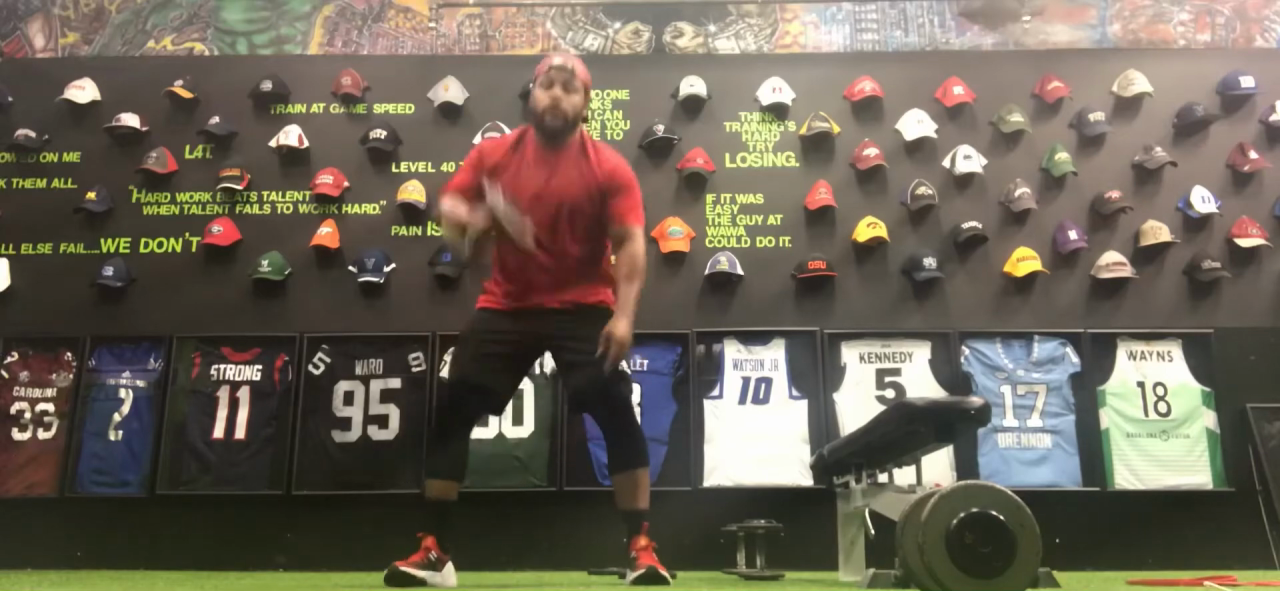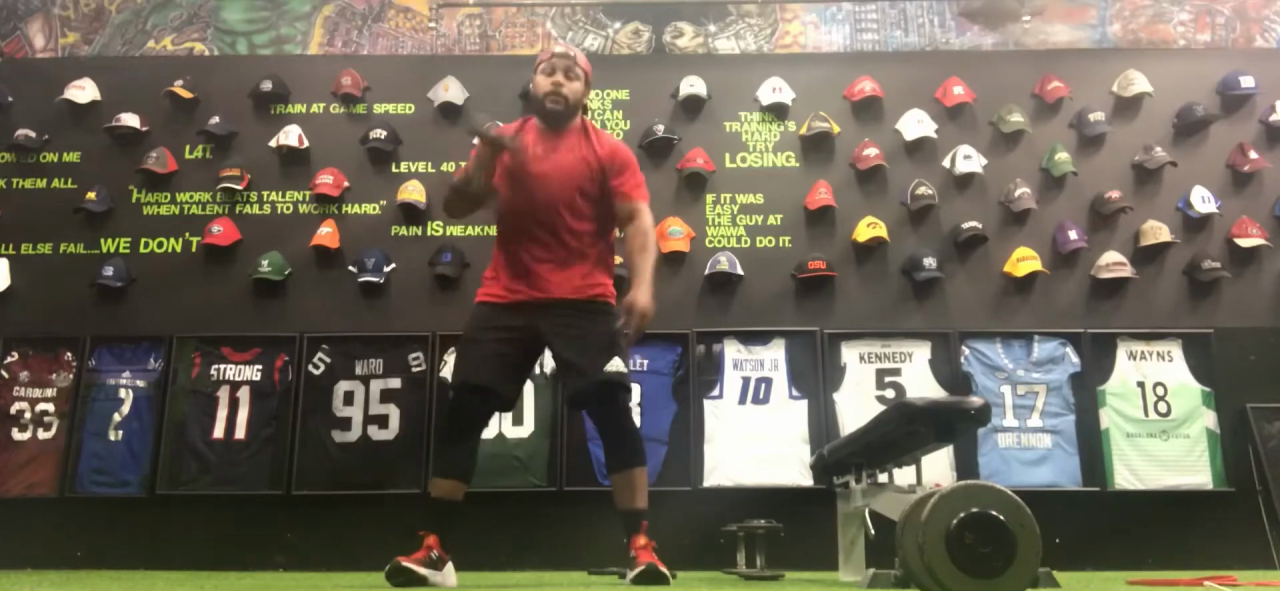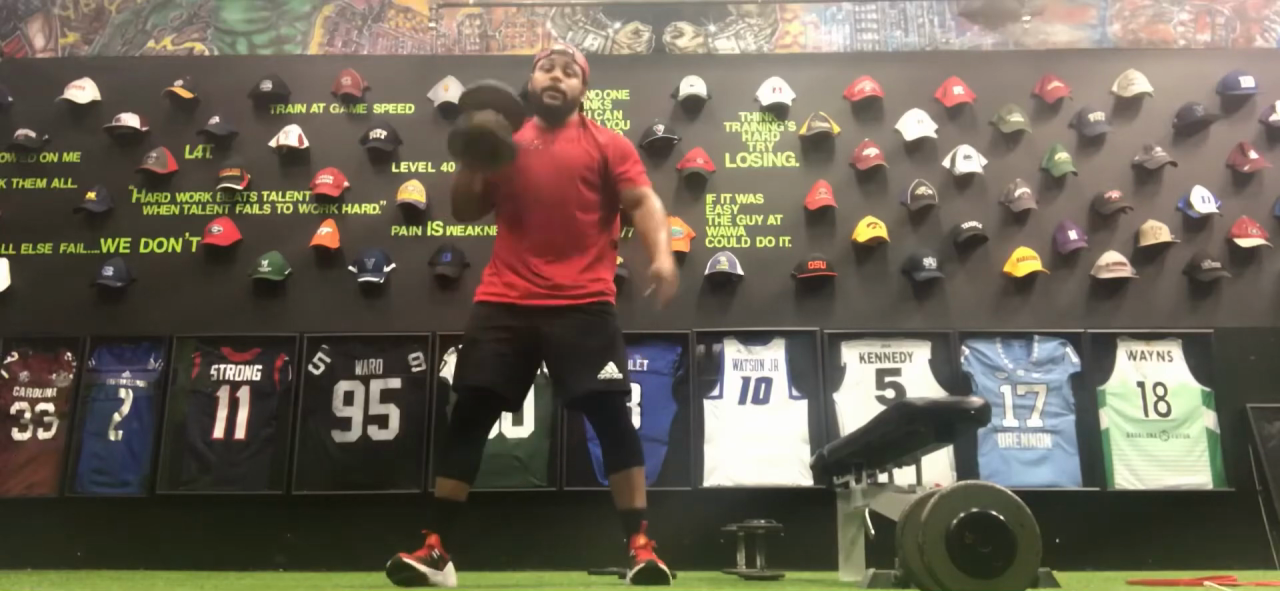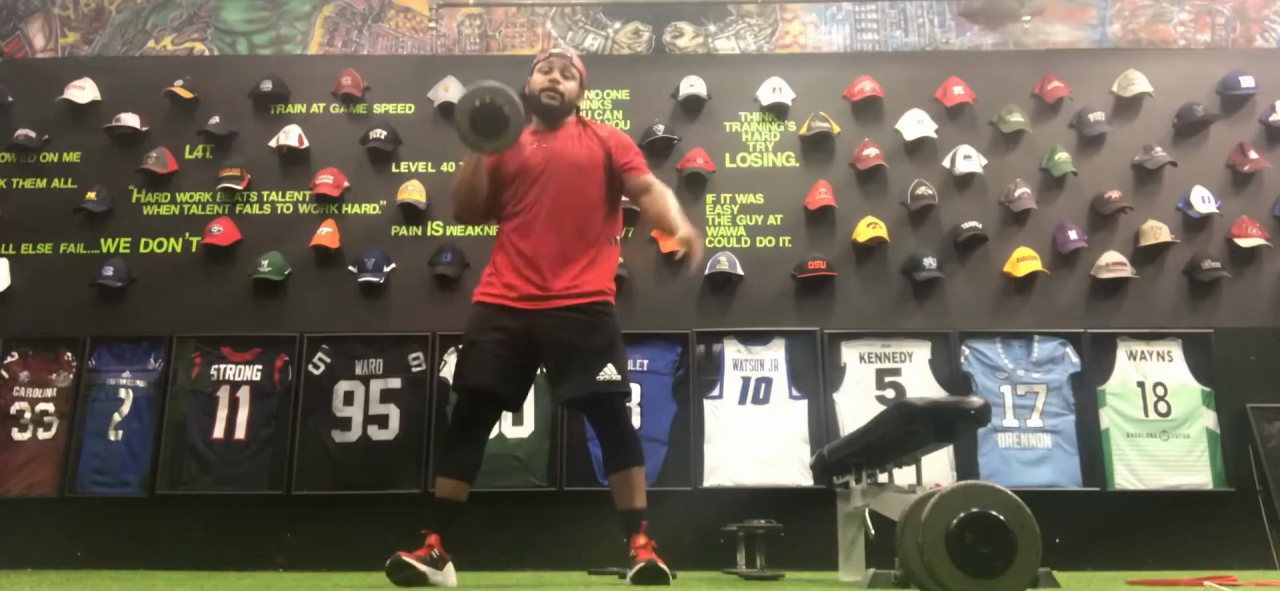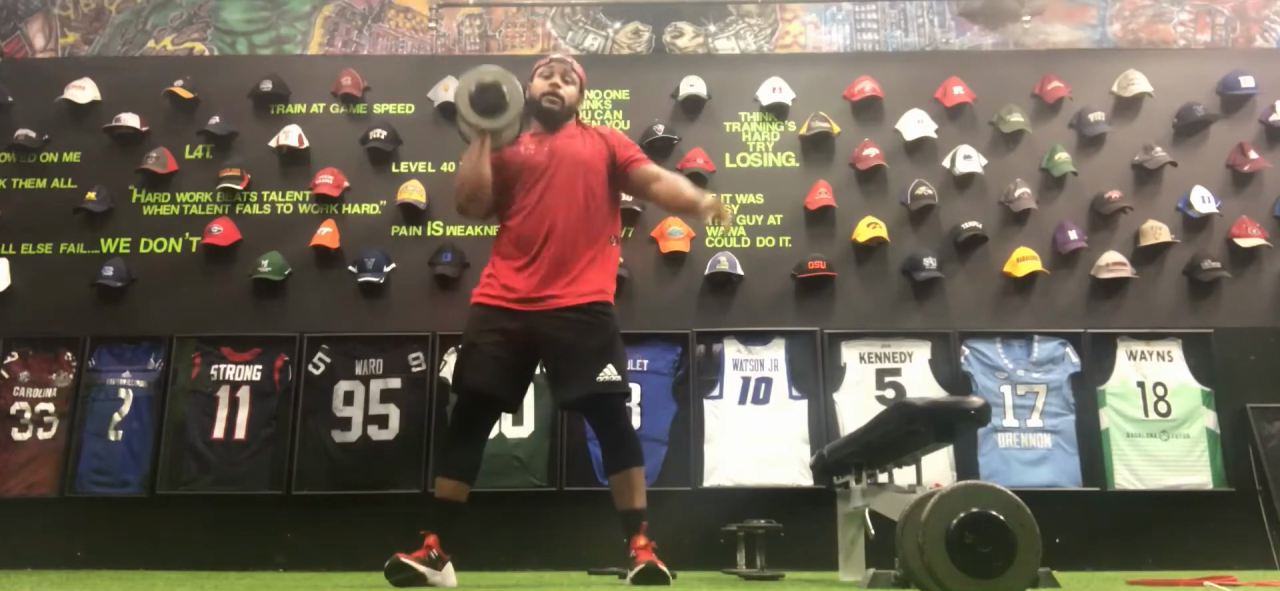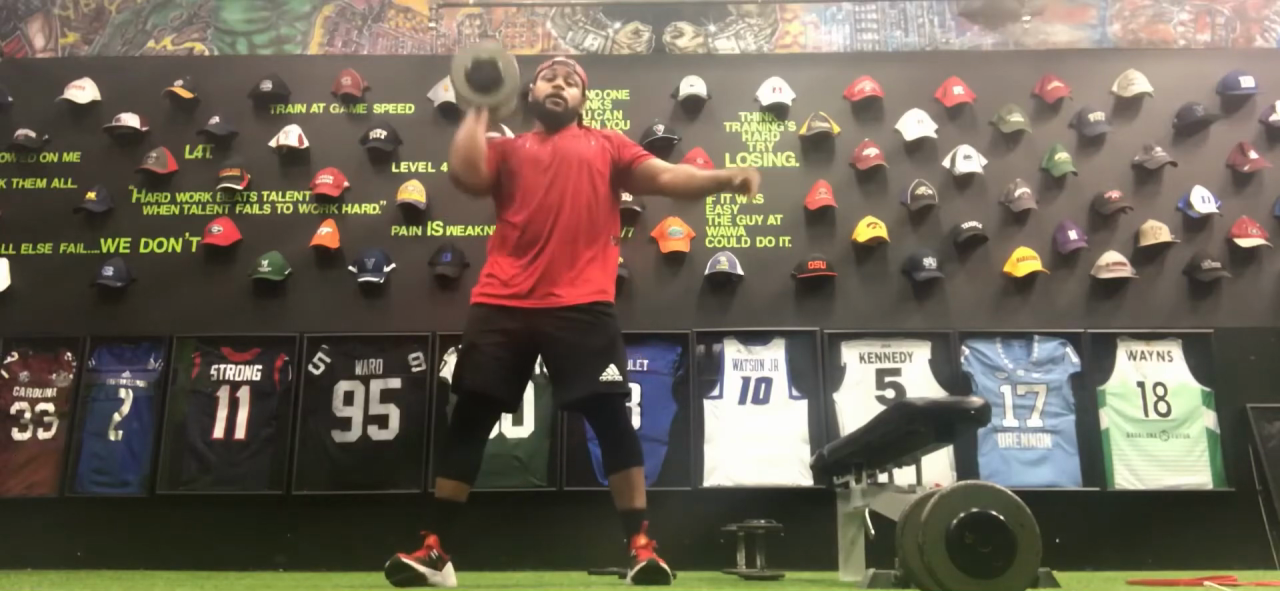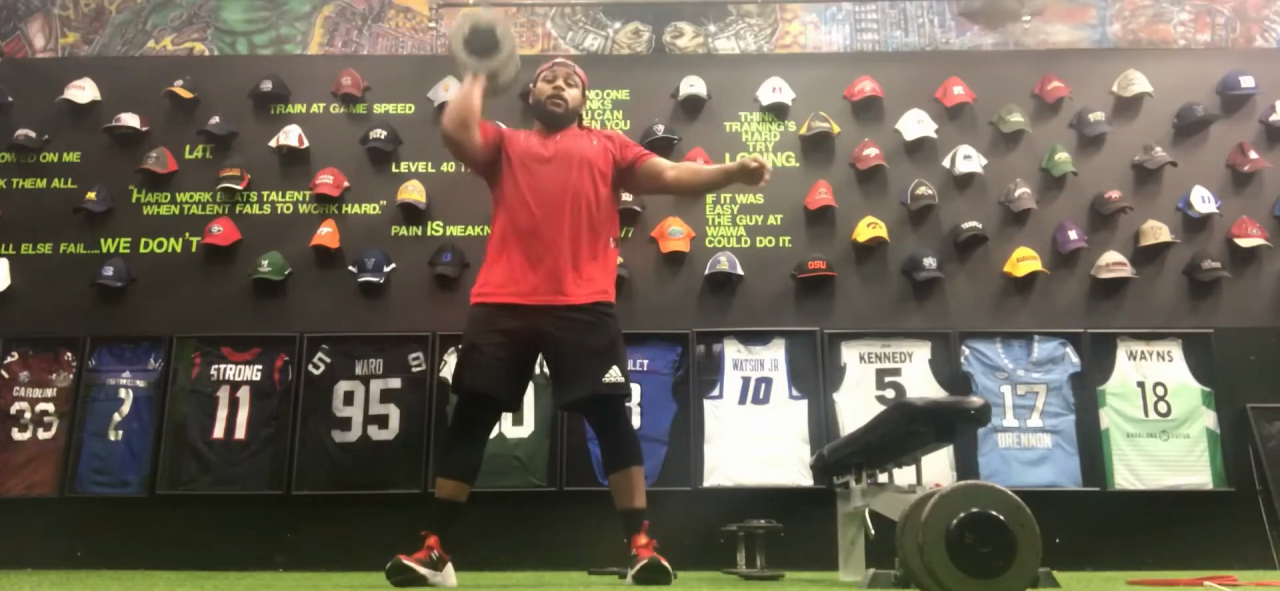
dt=0.1s
person 1, frame 1
left shoulder: (607, 168)
right shoulder: (496, 152)
left elbow: (630, 245)
right elbow: (449, 203)
left wrist: (624, 315)
right wrist: (470, 219)
left hip: (583, 307)
right hip: (505, 307)
left knee: (616, 409)
right knee: (454, 412)
person 1, frame 2
left shoulder: (609, 151)
right shoulder: (499, 142)
left elbow: (638, 220)
right elbow: (459, 199)
left wrist: (643, 286)
right wrist: (476, 167)
left hip: (584, 303)
right hip: (504, 301)
left knee: (613, 409)
right knee: (462, 414)
left ankle: (641, 547)
person 1, frame 3
left shoulder: (607, 144)
right shoulder: (504, 142)
left elbow: (643, 203)
right elbow: (464, 210)
left wrist: (661, 253)
left hip: (583, 305)
right hip: (503, 303)
left knee: (612, 413)
right knee: (470, 416)
left ankle: (641, 547)
person 1, frame 4
left shoulder: (607, 142)
right shoulder: (506, 146)
left elbow: (650, 191)
right elbow: (467, 212)
left wrist: (681, 227)
right wrist: (479, 149)
left hip: (583, 305)
right hip: (503, 303)
left knee: (611, 415)
right knee: (470, 417)
left ankle: (641, 547)
person 1, frame 5
left shoulder: (604, 143)
right shoulder: (504, 149)
left elbow: (655, 182)
right elbow: (470, 203)
left wrist: (699, 199)
right wrist: (482, 138)
left hip: (580, 306)
right hip: (501, 305)
left knee: (611, 415)
right knee: (469, 417)
left ankle: (641, 546)
person 1, frame 6
left shoulder: (607, 145)
right shoulder: (506, 147)
left elbow: (662, 176)
right elbow: (464, 176)
left wrist: (724, 177)
right wrist: (479, 111)
left hip: (582, 305)
right hip: (502, 303)
left knee: (611, 417)
right knee: (469, 417)
left ankle: (642, 547)
person 1, frame 7
left shoulder: (608, 146)
right shoulder: (506, 145)
left elbow: (668, 173)
right elbow: (454, 130)
left wrist: (732, 169)
right wrist: (476, 74)
left hip: (582, 304)
right hip: (502, 301)
left knee: (612, 416)
right knee: (470, 417)
left ankle: (642, 547)
